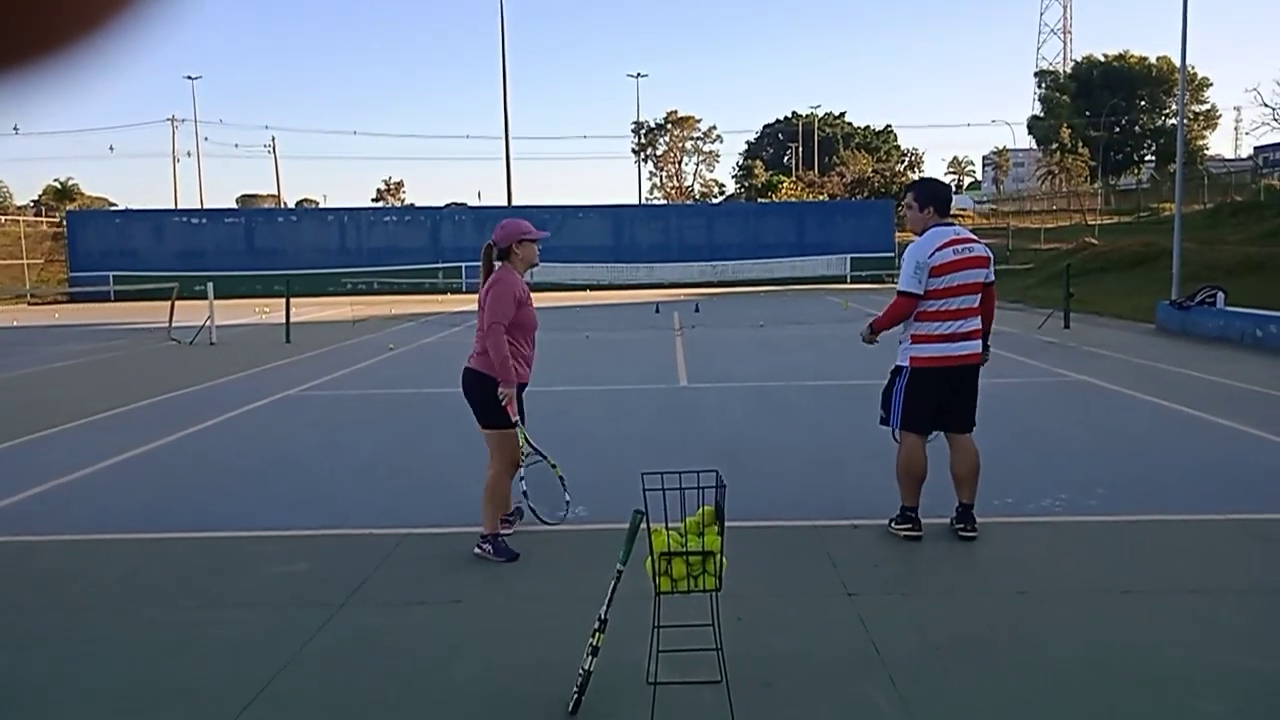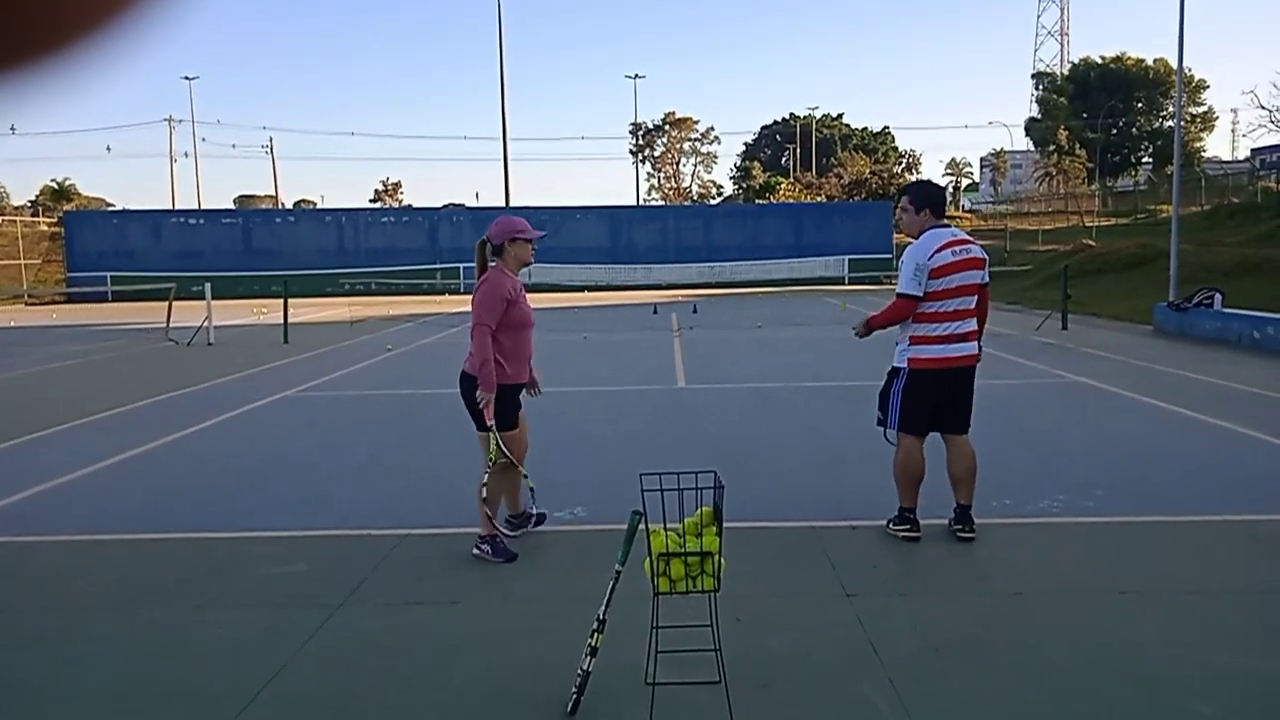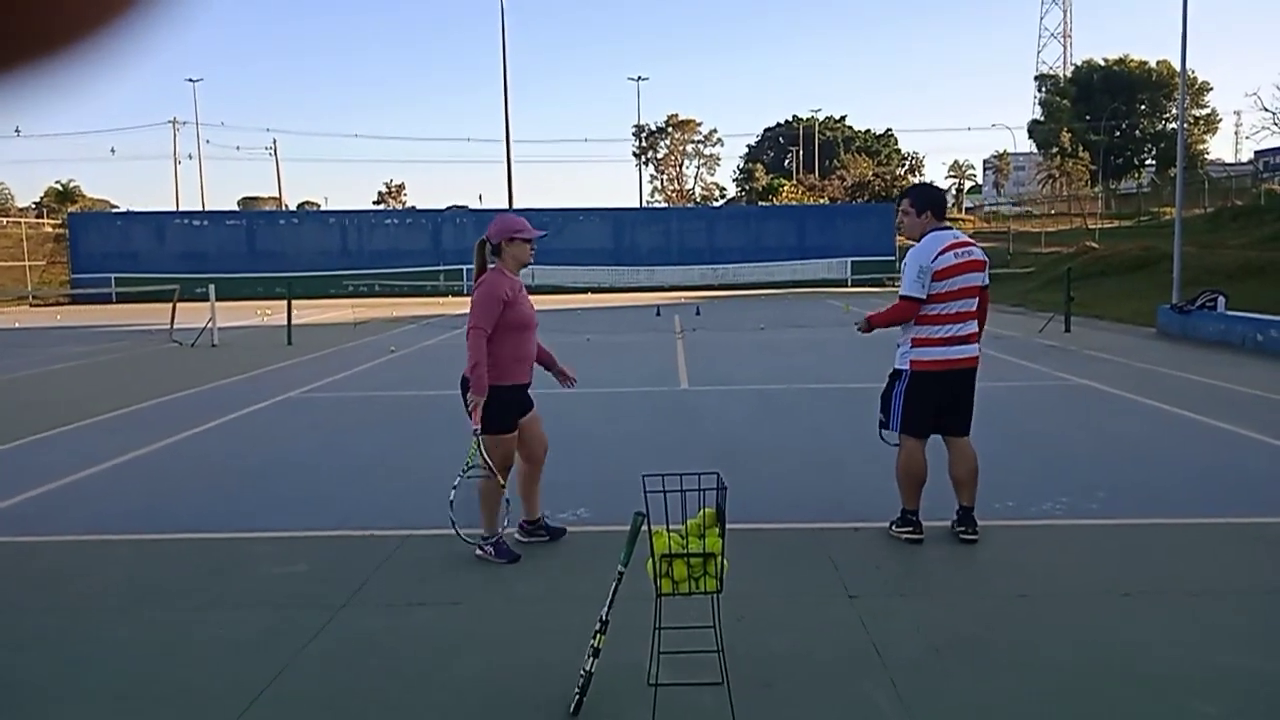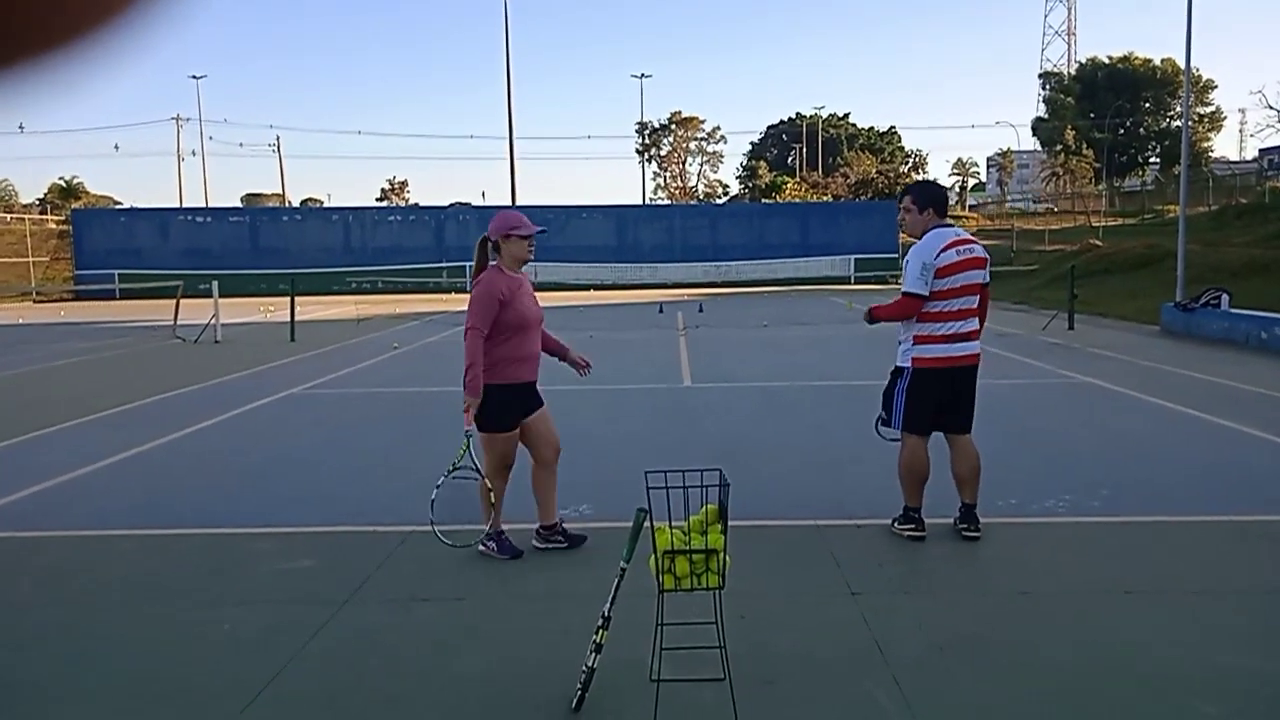
dt=0.1s
person 1, frame 1
left shoulder: (921, 250)
right shoulder: (980, 248)
left elbow: (905, 306)
right elbow: (988, 300)
left wrist: (874, 328)
right wrist: (982, 341)
left hip: (923, 360)
right hip: (966, 356)
left knee: (912, 436)
right knee: (961, 435)
left ankle: (909, 516)
right ankle: (966, 515)
person 1, frame 2
left shoulder: (919, 251)
right shoulder: (975, 249)
left elbow: (904, 308)
right elbow: (982, 302)
left wrist: (870, 324)
right wrist: (974, 340)
left hip: (921, 361)
right hip: (963, 357)
left knee: (909, 437)
right knee: (958, 436)
left ankle: (907, 517)
right ankle: (964, 516)
person 1, frame 3
left shoulder: (921, 254)
right shoulder: (975, 251)
left elbow: (907, 310)
right elbow: (981, 304)
left wrist: (871, 322)
left hip: (922, 363)
right hip: (963, 360)
left knee: (911, 439)
right knee: (959, 438)
left ankle: (909, 519)
right ankle: (966, 517)
person 1, frame 4
left shoulder: (923, 251)
right shoulder: (976, 248)
left elbow: (909, 306)
right elbow: (982, 301)
left wrist: (874, 313)
left hip: (923, 360)
right hip: (965, 357)
left knee: (913, 437)
right knee: (960, 435)
left ankle: (912, 517)
right ankle: (969, 515)
person 2, frame 1
left shoulder: (504, 281)
right shoulder: (508, 282)
right elbow: (494, 331)
right wrist: (508, 379)
left hip: (484, 379)
right hip: (494, 384)
left knee: (505, 457)
right knee: (506, 461)
left ankle: (505, 513)
right ankle: (488, 537)
person 2, frame 2
left shoulder: (508, 282)
right shoulder: (497, 283)
right elbow: (480, 333)
left wrist: (527, 373)
right wrist: (488, 383)
left hip: (505, 387)
right hip: (490, 389)
left knee: (516, 453)
right knee: (501, 462)
left ankle: (515, 516)
right ankle: (486, 539)
person 2, frame 3
left shoulder: (513, 283)
right shoulder: (494, 284)
right elbow: (476, 335)
left wrist: (553, 364)
right wrist: (478, 386)
left hip: (513, 388)
right hip: (492, 391)
left knee: (536, 453)
right knee: (498, 466)
left ankle: (531, 523)
right ankle: (489, 540)
person 2, frame 4
left shoulder: (522, 282)
right shoulder: (490, 284)
right elbow: (474, 337)
left wrist: (566, 354)
right wrist: (473, 387)
left hip: (524, 387)
right hip: (494, 390)
left knee: (549, 454)
right knee: (500, 465)
left ankle: (549, 529)
right ankle: (492, 536)
